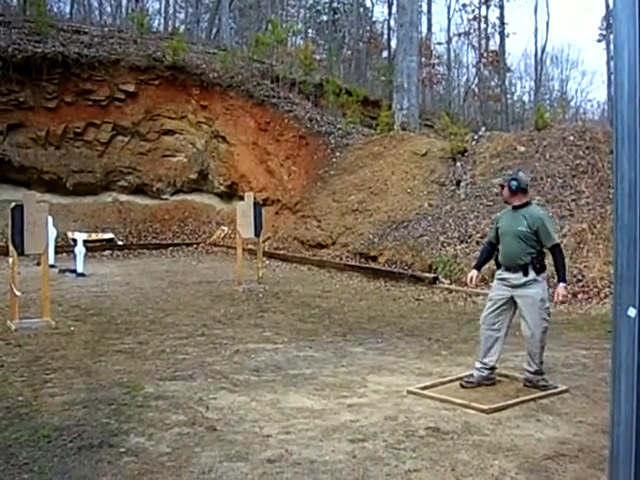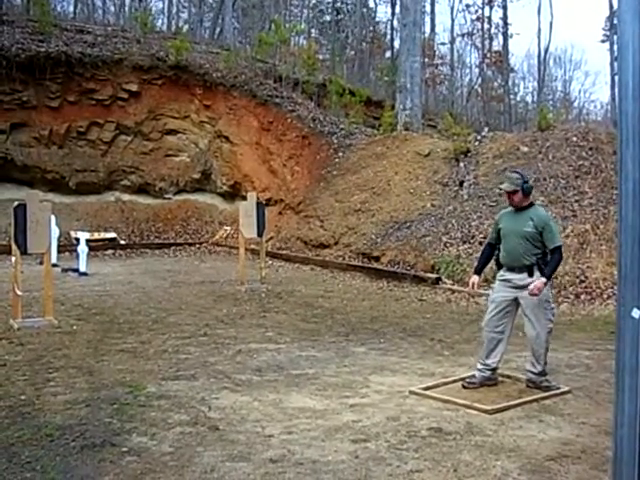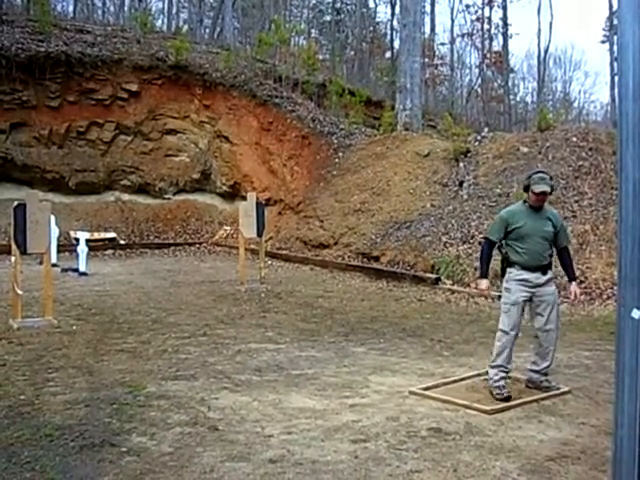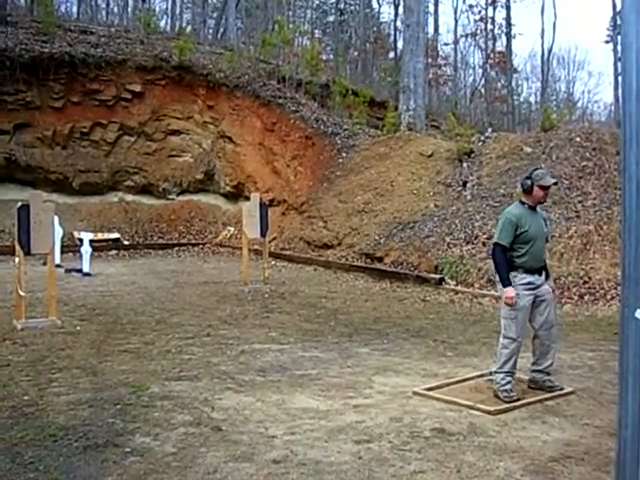
dt=0.4s
person 1, frame 1
left shoulder: (538, 216)
right shoulder: (502, 216)
left elbow: (556, 250)
right elbow: (491, 244)
left wrist: (561, 282)
right wrist: (476, 267)
left hip: (530, 280)
right hip: (503, 278)
left knee: (535, 331)
right knee: (490, 324)
left ankle: (534, 375)
right ankle: (484, 371)
person 1, frame 2
left shoulder: (542, 218)
right shoulder: (503, 216)
left elbow: (556, 252)
right elbow: (491, 245)
left wrist: (543, 279)
right wrist: (477, 272)
left hip: (533, 279)
right hip: (505, 278)
left knee: (539, 332)
right knee: (493, 326)
left ankle: (536, 375)
right ankle: (486, 372)
person 1, frame 3
left shoulder: (553, 217)
right shoulder: (509, 214)
left elbow: (563, 251)
right elbow: (488, 244)
left wrist: (572, 280)
right wrist: (484, 276)
left hip: (545, 280)
right hip: (516, 278)
left knee: (547, 330)
right knee: (508, 329)
left ankle: (537, 375)
right ankle: (497, 378)
person 1, frame 4
left shoulder: (541, 216)
right shoulder: (512, 215)
right elbow: (498, 251)
left wrist: (548, 277)
right wrist: (507, 286)
left hip: (539, 280)
right hip: (517, 281)
left knee: (546, 330)
right knee: (512, 335)
left ankle: (539, 376)
right ankle: (502, 382)
